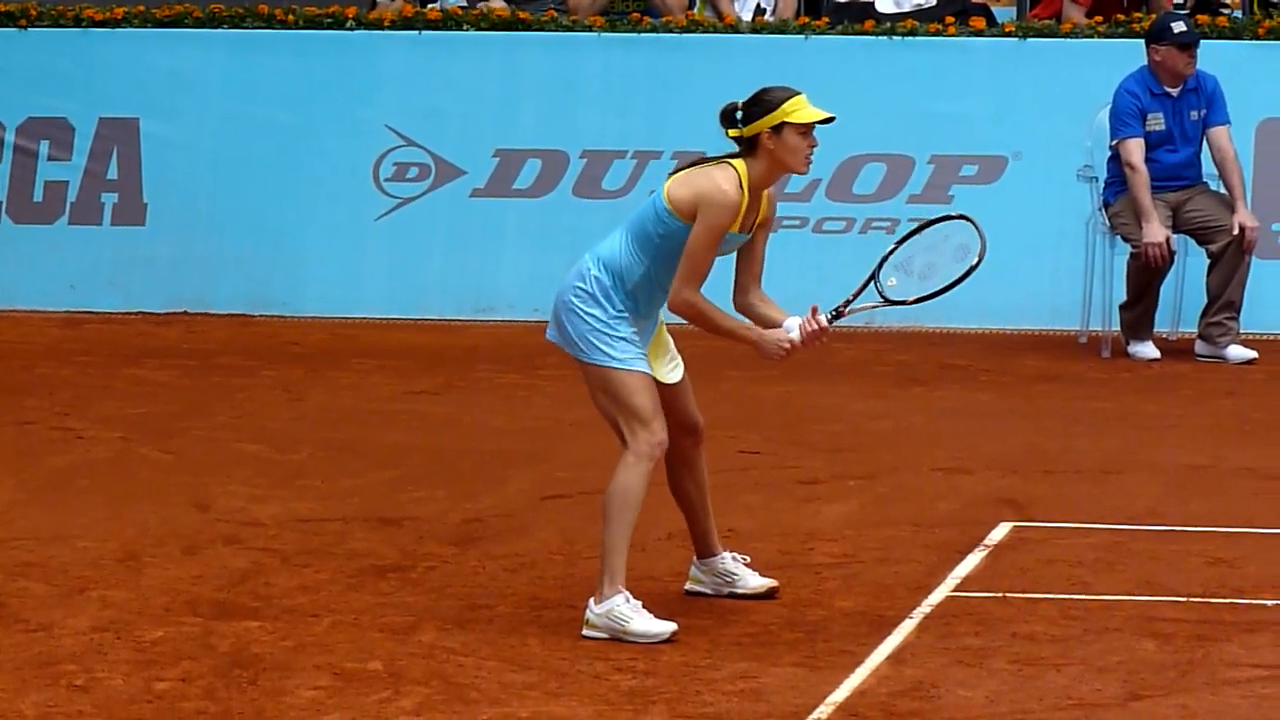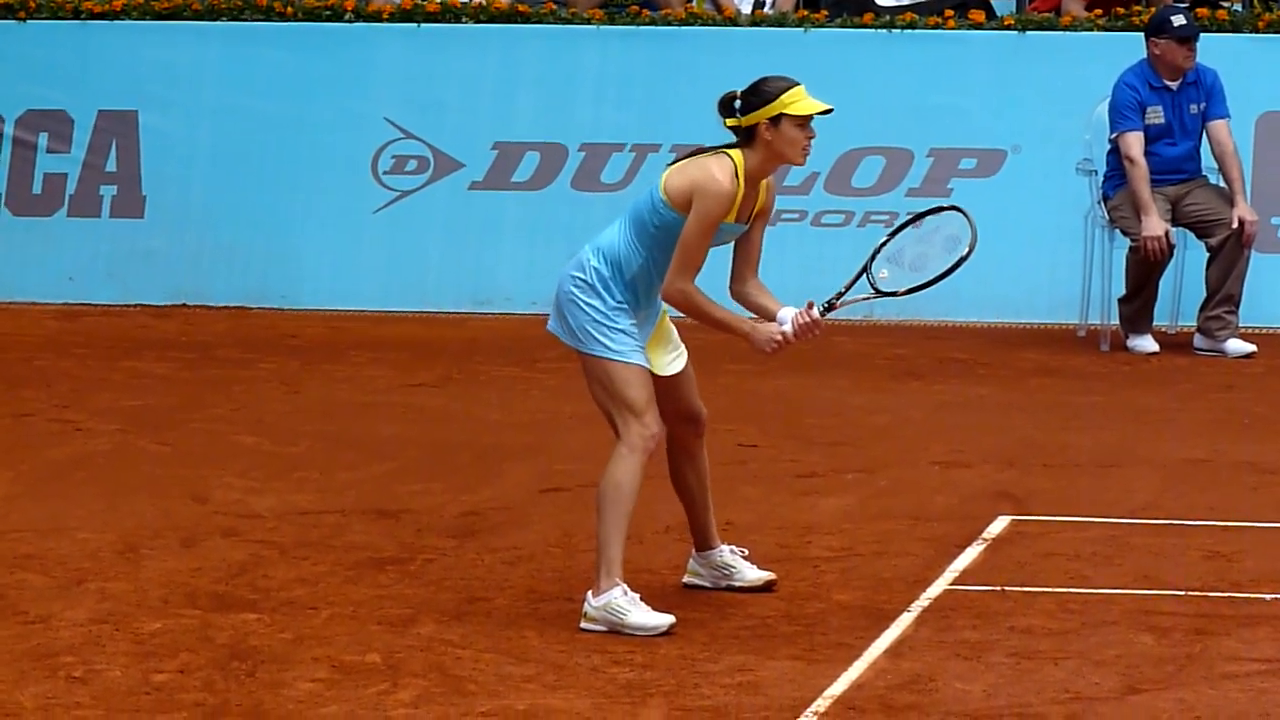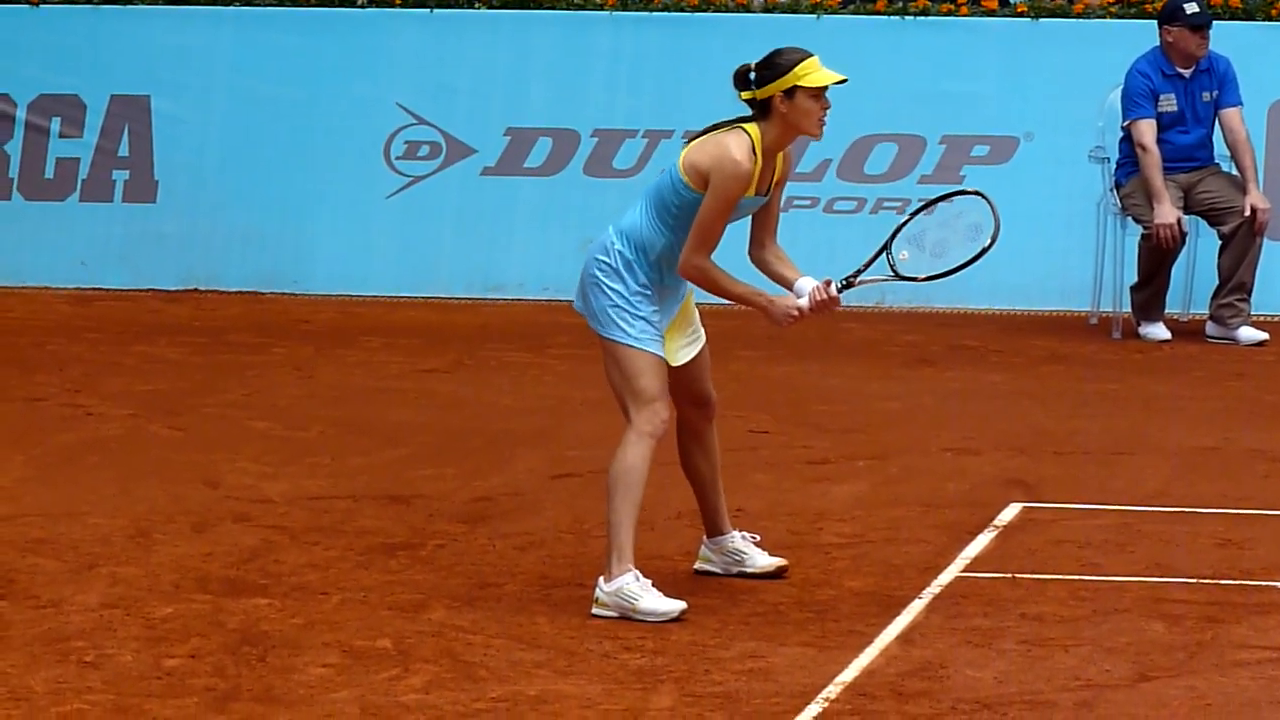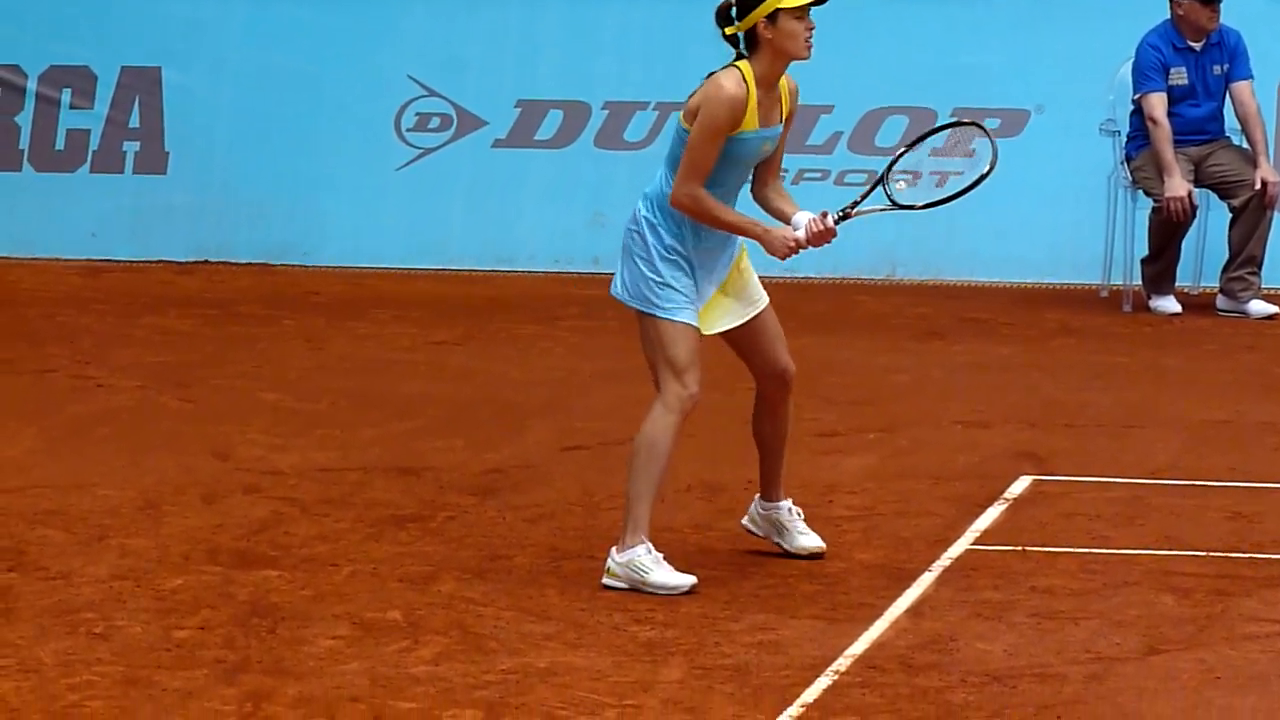
dt=0.4s
person 1, frame 1
left shoulder: (761, 203)
right shoulder: (723, 191)
left elbow: (747, 296)
right elbow: (684, 298)
left wrist: (793, 325)
right wrist: (758, 340)
left hip: (636, 311)
right hip: (597, 303)
left knee: (686, 433)
right knee: (648, 440)
left ankle: (710, 564)
right ankle: (608, 602)
person 1, frame 2
left shoulder: (761, 193)
right shoulder: (718, 181)
left elbow: (744, 283)
right elbow: (678, 288)
left wrist: (786, 317)
right wrist: (751, 332)
left hip: (639, 301)
right hip: (598, 295)
left knee: (689, 423)
right knee: (642, 432)
left ankle: (708, 556)
right ankle: (606, 594)
person 1, frame 3
left shoulder: (778, 158)
right shoulder: (735, 159)
left elbow: (763, 248)
right elbow: (694, 262)
left wrist: (804, 287)
right wrist: (767, 304)
left hip: (664, 281)
right hip: (624, 277)
left knee: (699, 408)
right knee: (649, 419)
left ankle: (721, 543)
right ankle: (618, 578)
person 1, frame 4
left shoulder: (785, 91)
right shoulder: (729, 90)
right elbow: (684, 194)
left wrist: (800, 221)
right wrist: (763, 234)
left hip: (716, 248)
right hip: (665, 244)
left knee: (779, 375)
right knee: (680, 392)
left ankle: (771, 507)
right ankle: (631, 551)
person 2, frame 1
left shoulder: (1208, 86)
right shoulder: (1131, 92)
left elbow: (1223, 149)
right elbow: (1134, 163)
left wrist: (1241, 207)
right wrist: (1150, 222)
left hip: (1190, 190)
right hip: (1133, 193)
left knee: (1238, 232)
right knee: (1155, 247)
left ankle: (1216, 336)
right ankle: (1137, 334)
person 2, frame 2
left shoulder: (1207, 80)
right shoulder: (1130, 85)
left elbow: (1223, 143)
right elbow: (1133, 156)
left wrist: (1240, 201)
right wrist: (1149, 216)
left hip: (1189, 184)
right hip: (1133, 186)
left knee: (1237, 227)
right knee: (1154, 241)
left ankle: (1216, 330)
right ankle: (1137, 328)
person 2, frame 3
left shoulder: (1220, 67)
right shoulder: (1143, 73)
left elbow: (1236, 131)
right elbow: (1145, 143)
left wrist: (1252, 188)
right wrist: (1161, 203)
left hip: (1202, 171)
right hip: (1145, 174)
left knee: (1250, 214)
right knee: (1166, 228)
left ankle: (1228, 318)
right ankle: (1149, 316)
person 2, frame 4
left shoulder: (1231, 41)
right shoulder: (1154, 46)
left elbow: (1247, 105)
right elbow: (1156, 117)
right wrist: (1172, 176)
left hip: (1213, 145)
right hip: (1156, 147)
right knee: (1177, 202)
left ankle: (1238, 291)
right ankle: (1159, 289)
